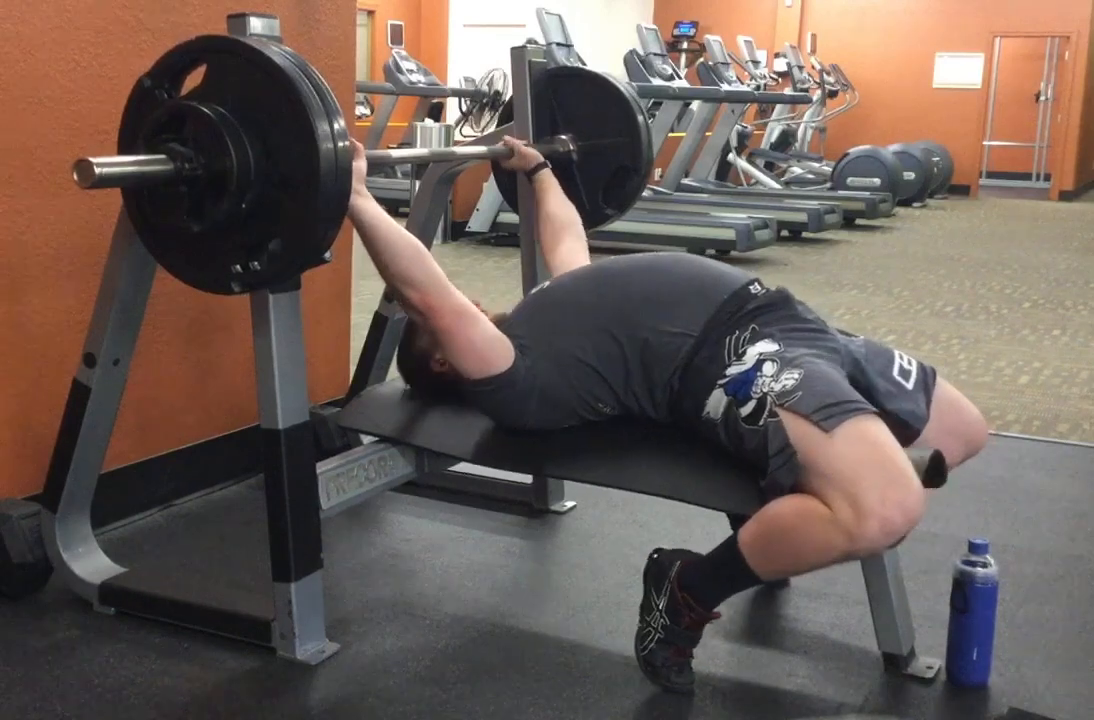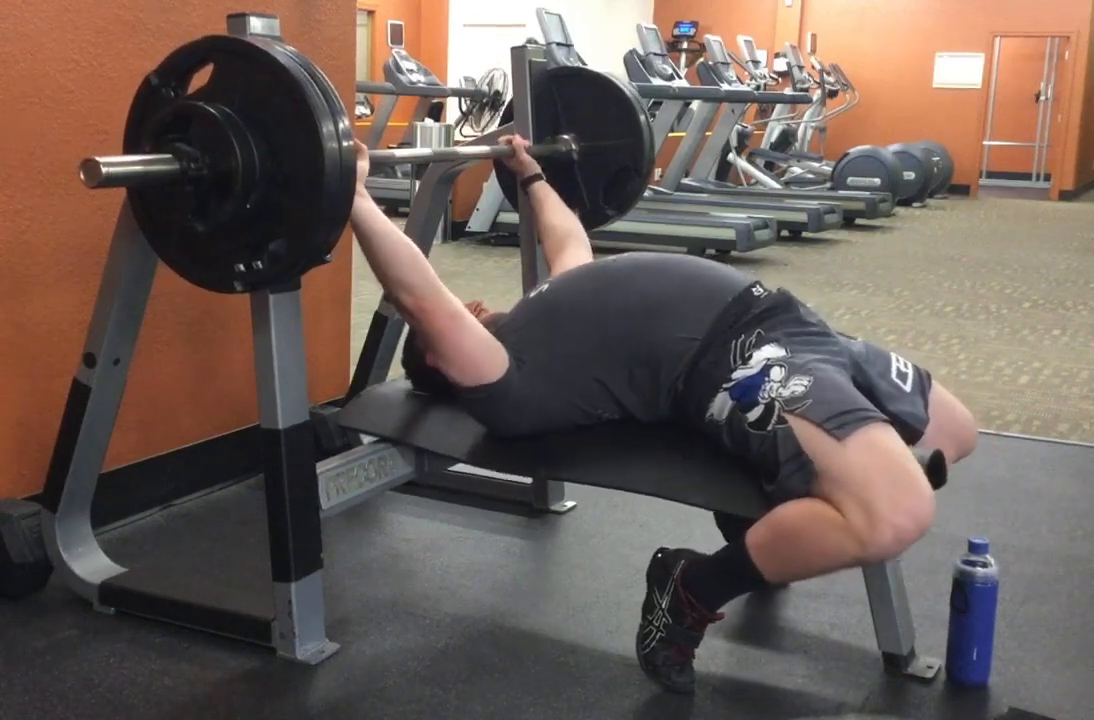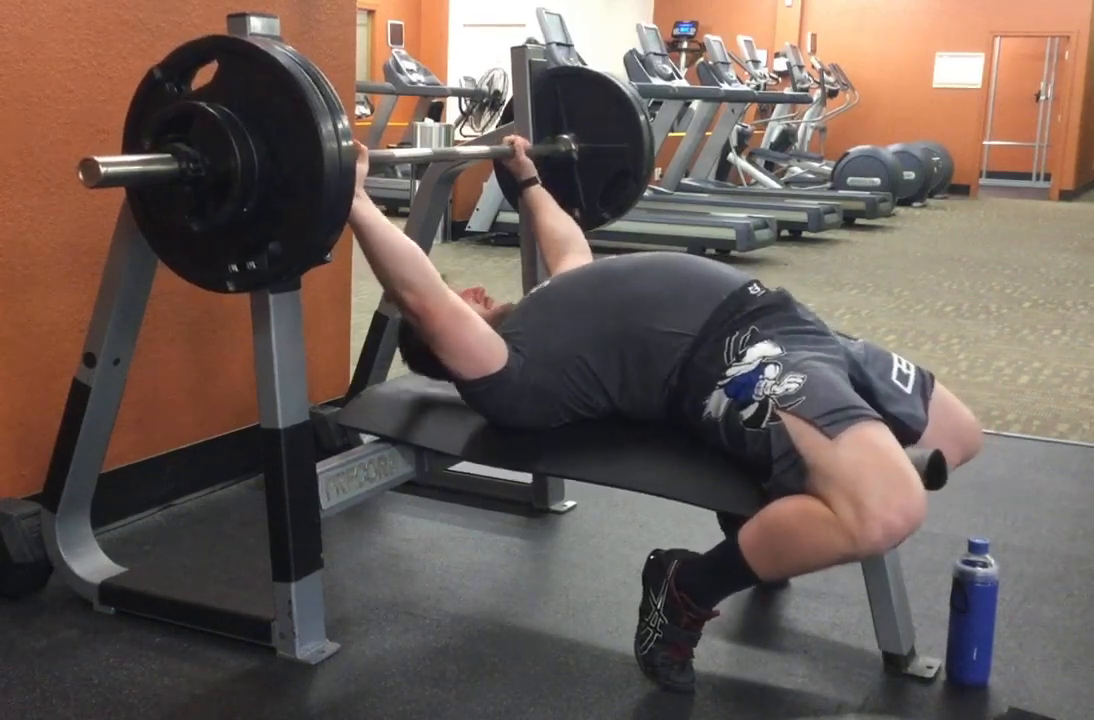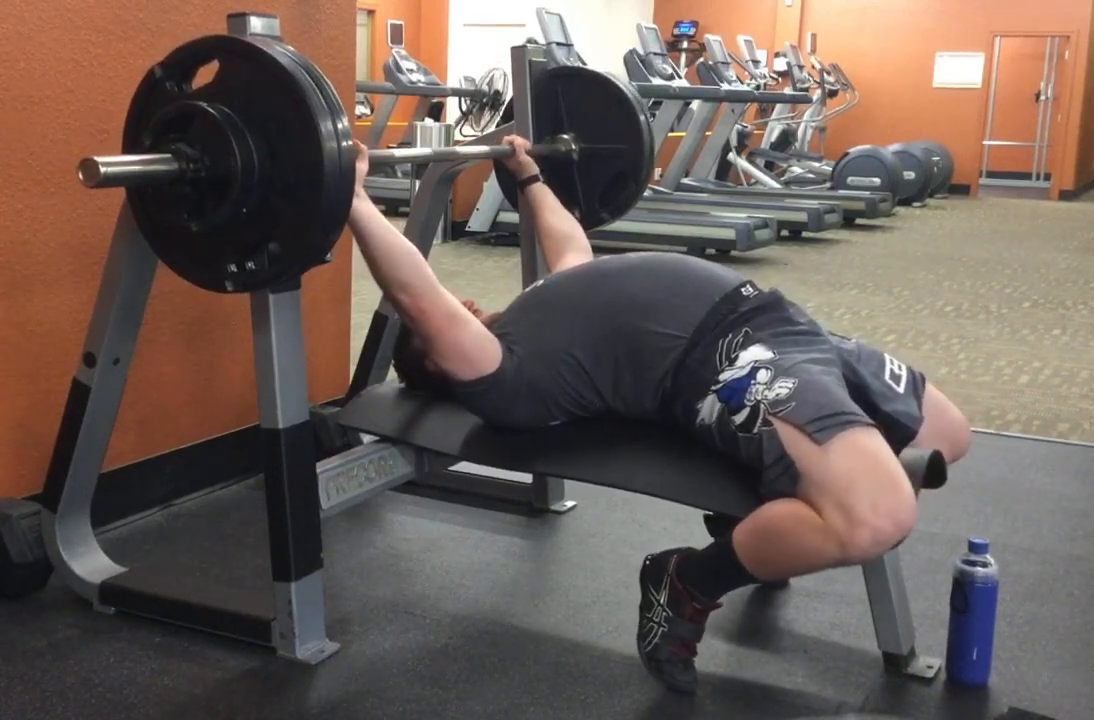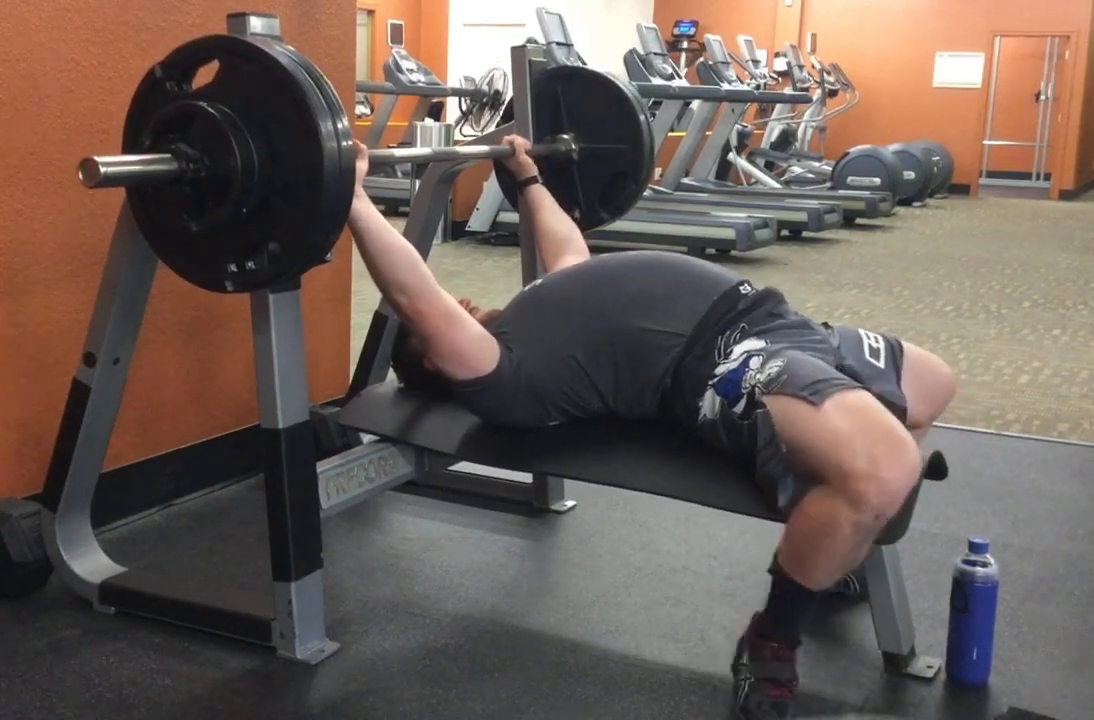
dt=1s
person 1, frame 1
left shoulder: (547, 321)
right shoulder: (510, 381)
left elbow: (566, 239)
right elbow: (428, 296)
left wrist: (537, 168)
right wrist: (356, 196)
left knee: (962, 434)
right knee: (884, 510)
left ankle: (773, 523)
person 1, frame 2
left shoulder: (541, 323)
right shoulder: (506, 385)
left elbow: (570, 245)
right elbow: (420, 299)
left wrist: (530, 175)
left knee: (952, 437)
right knee: (897, 515)
left ankle: (772, 523)
person 1, frame 3
left shoulder: (547, 313)
right shoulder: (506, 379)
left elbow: (570, 249)
right elbow: (422, 298)
left wrist: (526, 178)
right wrist: (354, 197)
left knee: (958, 440)
right knee: (886, 511)
left ankle: (767, 525)
person 1, frame 4
left shoulder: (536, 319)
right shoulder: (500, 380)
left elbow: (573, 249)
right elbow: (418, 298)
left wrist: (527, 175)
right wrist: (352, 197)
left knee: (946, 440)
right knee: (876, 518)
left ankle: (759, 525)
person 1, frame 5
left shoulder: (530, 318)
right shoulder: (495, 373)
left elbow: (571, 253)
right elbow: (414, 298)
left wrist: (527, 177)
right wrist: (353, 198)
left knee: (931, 388)
right knee: (882, 471)
left ankle: (819, 546)
right ankle: (770, 641)
